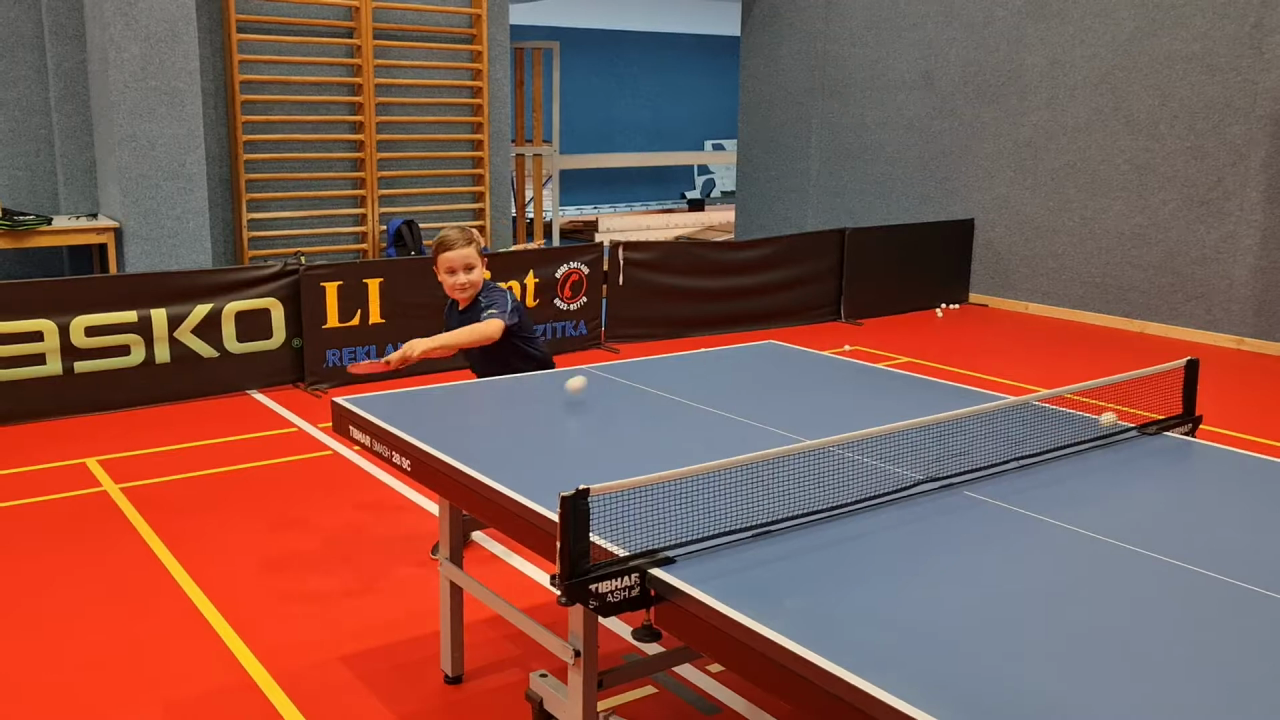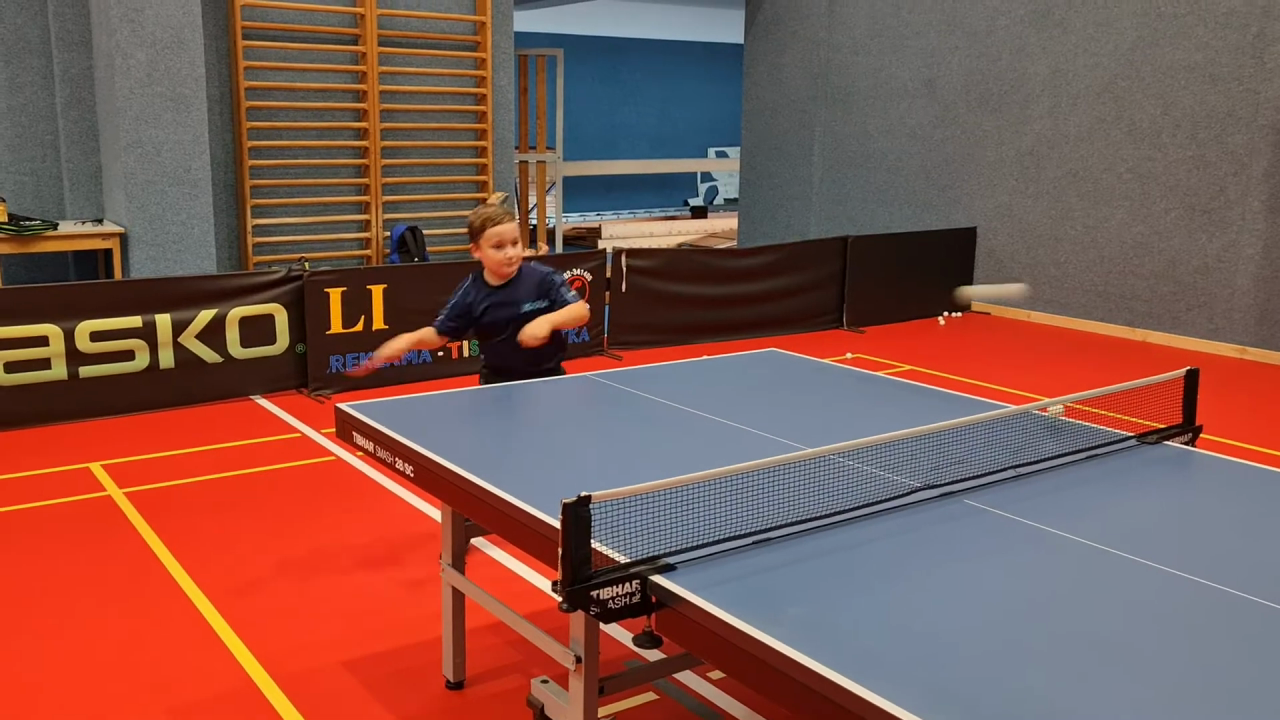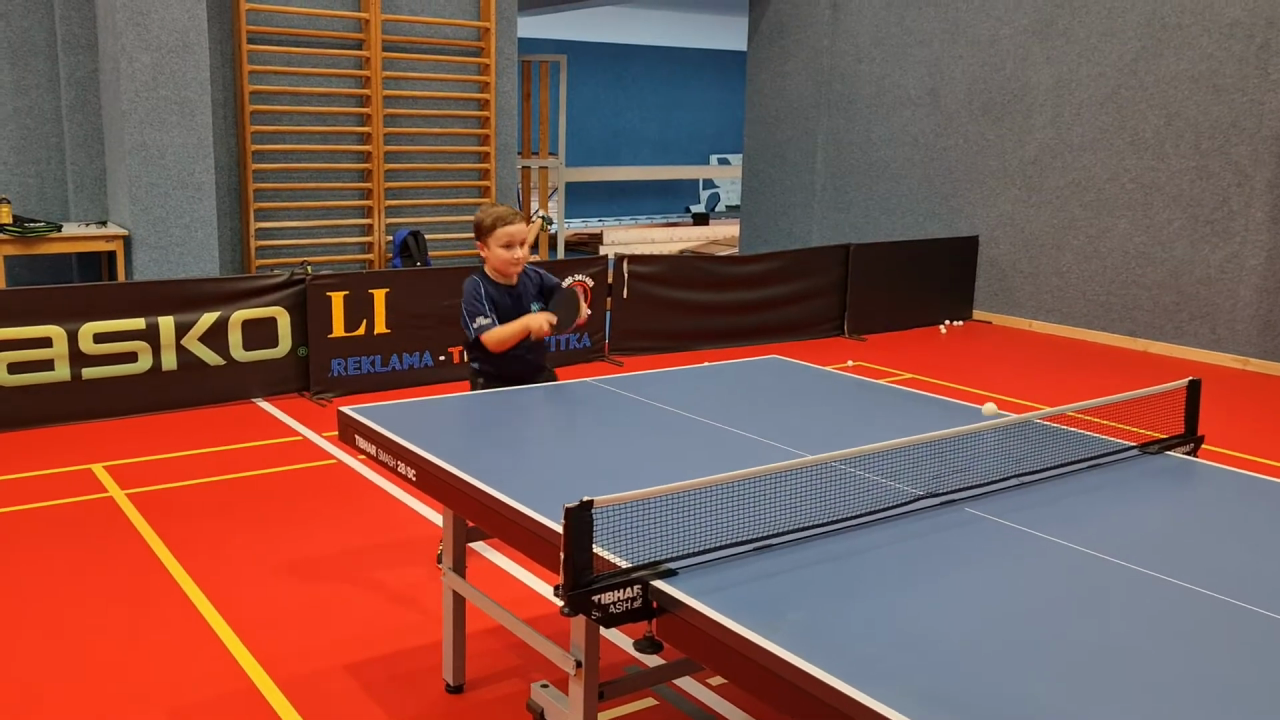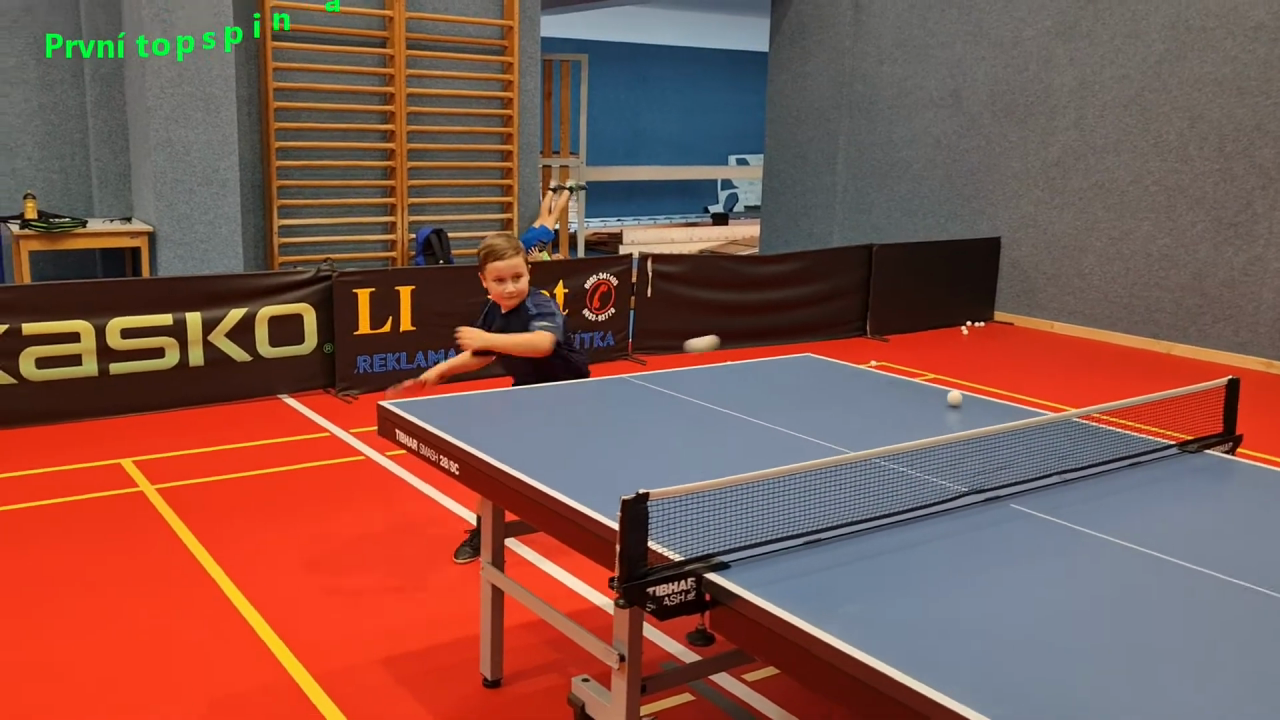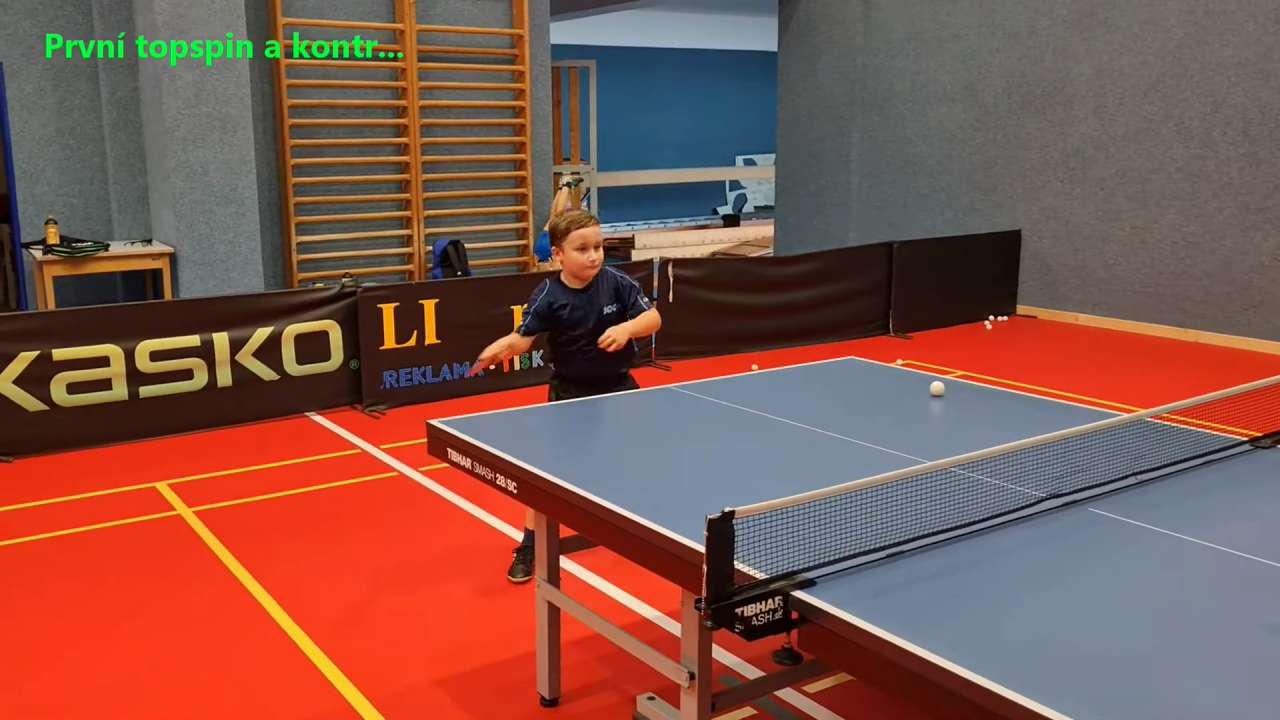
dt=1s
person 1, frame 1
left shoulder: (496, 297)
right shoulder: (453, 306)
left elbow: (491, 330)
right elbow: (448, 346)
left wrist: (427, 342)
right wrist: (407, 353)
right ankle: (459, 527)
person 1, frame 2
left shoulder: (541, 277)
right shoulder: (471, 290)
left elbow: (580, 311)
right elbow: (438, 334)
left wrist: (547, 322)
right wrist: (405, 341)
left hip: (547, 381)
right hip: (498, 384)
person 1, frame 3
left shoulder: (535, 276)
right shoulder: (475, 288)
right elbow: (493, 341)
left wrist: (578, 311)
right wrist: (529, 323)
left hip: (539, 379)
right hip: (494, 386)
person 1, frame 4
left shoulder: (539, 304)
right shoulder: (493, 312)
left elbow: (543, 344)
right elbow: (483, 356)
left wrist: (490, 339)
right wrist: (441, 370)
right ankle: (485, 529)
person 1, frame 5
left shoulder: (615, 281)
right shoulder: (548, 294)
left elbow: (652, 317)
right elbow: (522, 340)
left wrist: (624, 329)
right wrist: (498, 347)
left hip: (615, 390)
right hip: (569, 390)
right ankle: (530, 546)
